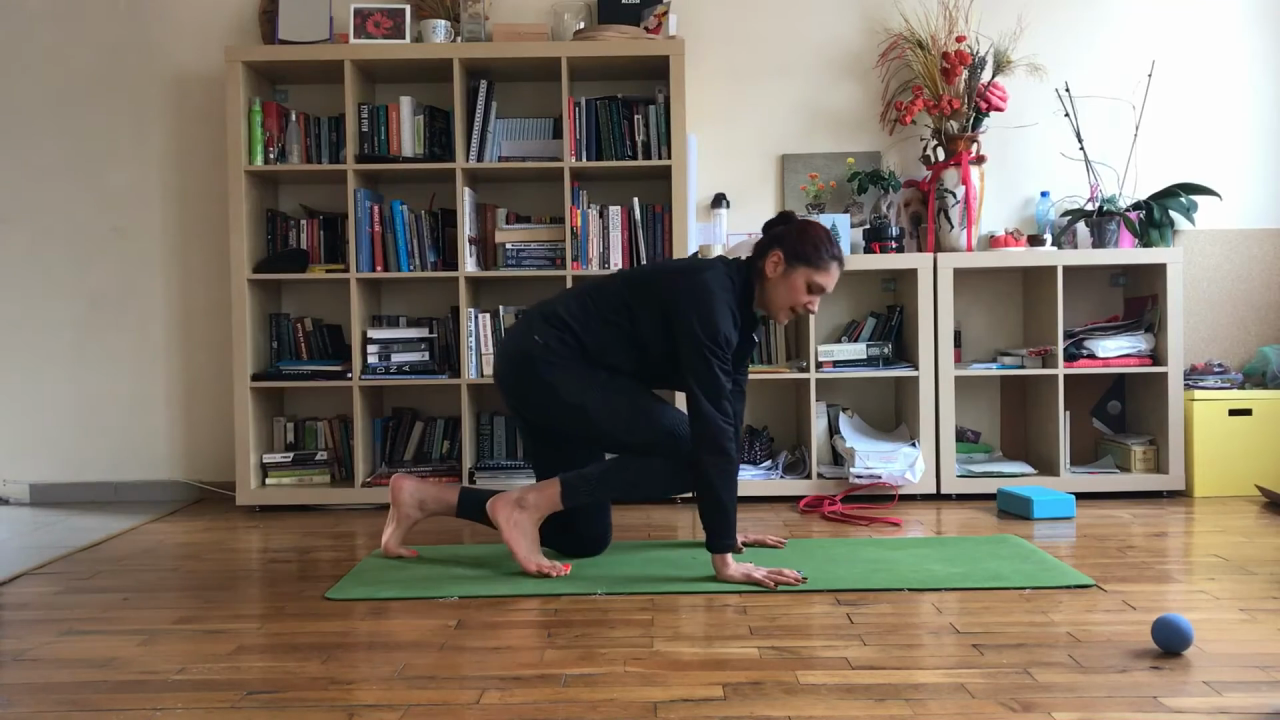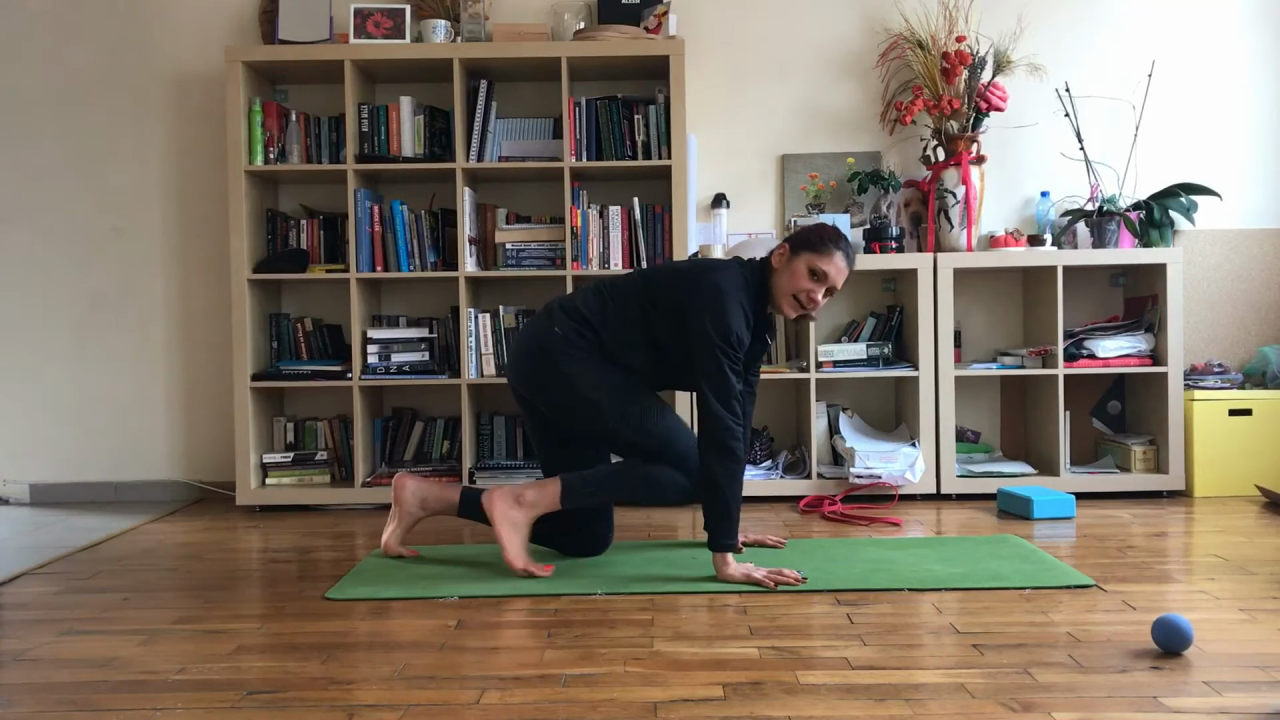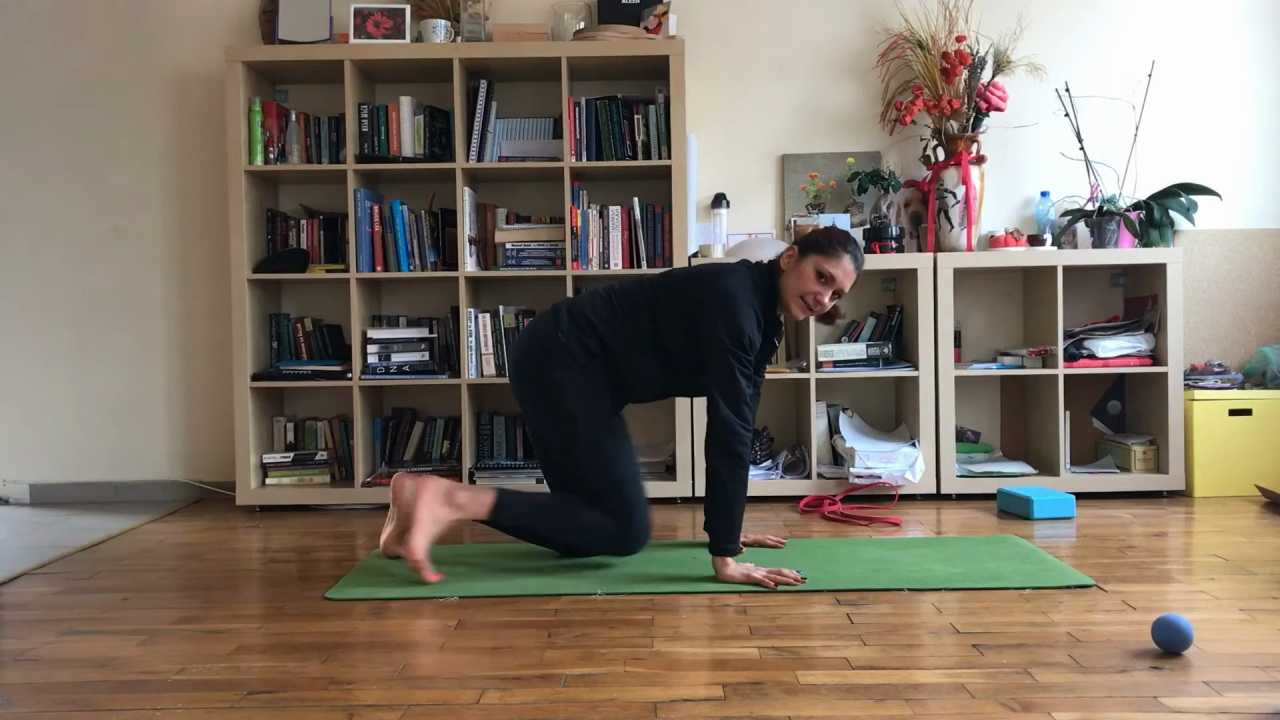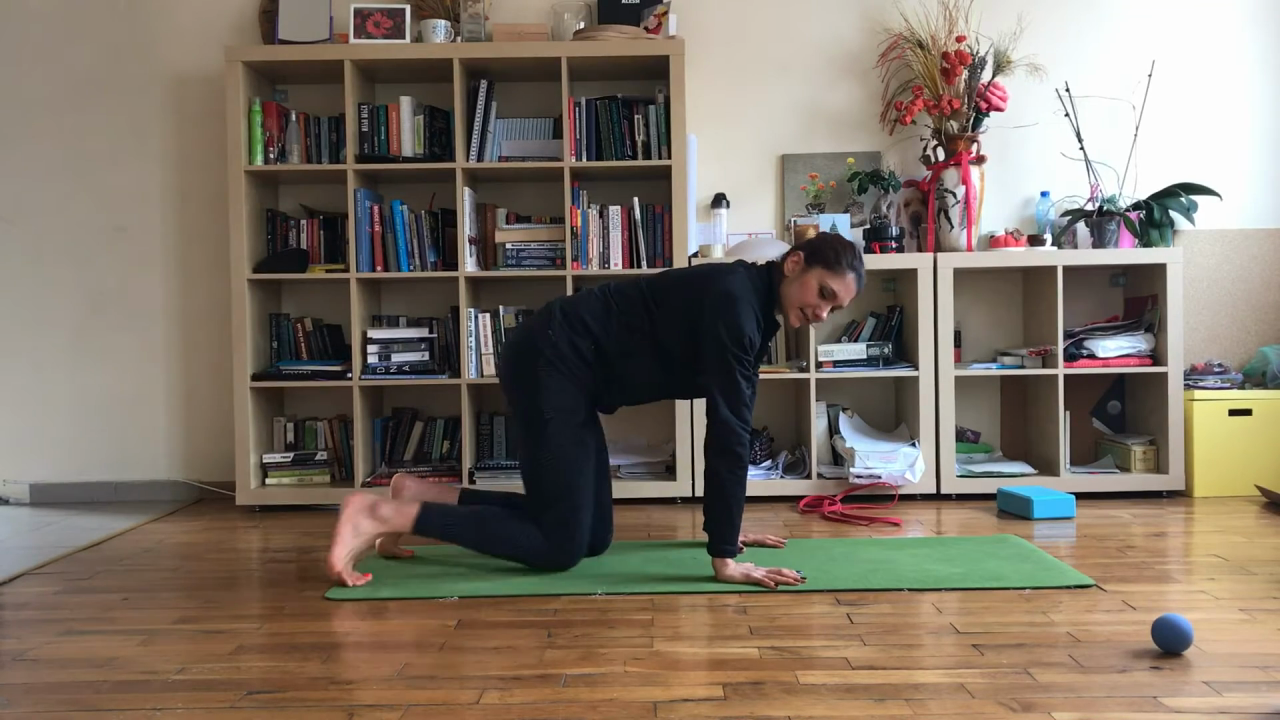
dt=0.2s
person 1, frame 1
left shoulder: (738, 308)
right shoulder: (711, 296)
left elbow: (727, 418)
right elbow: (712, 428)
left wrist: (725, 528)
right wrist: (724, 557)
left hip: (544, 365)
right hip: (541, 360)
left knee: (585, 537)
right knee: (687, 448)
left ankle: (422, 496)
right ankle: (525, 504)
person 1, frame 2
left shoulder: (754, 313)
right shoulder: (724, 294)
left elbow: (735, 420)
right elbow: (719, 424)
left wrist: (726, 527)
right wrist: (724, 557)
left hip: (559, 361)
right hip: (556, 353)
left knee: (586, 537)
right knee: (689, 470)
left ankle: (425, 496)
right ankle: (522, 500)
person 1, frame 3
left shoulder: (761, 315)
right shoulder: (734, 298)
left elbow: (737, 424)
right elbow: (727, 430)
left wrist: (728, 528)
right wrist: (725, 557)
left hip: (565, 364)
right hip: (559, 358)
left knee: (589, 534)
right knee: (623, 529)
left ankle: (421, 494)
right ankle: (451, 500)
person 1, frame 4
left shoulder: (756, 315)
right shoulder: (735, 299)
left elbow: (731, 427)
right elbow: (727, 432)
left wrist: (726, 527)
right wrist: (724, 558)
left hip: (562, 368)
right hip: (550, 361)
left knee: (590, 536)
right knee: (559, 545)
left ankle: (421, 494)
right ankle: (379, 513)
